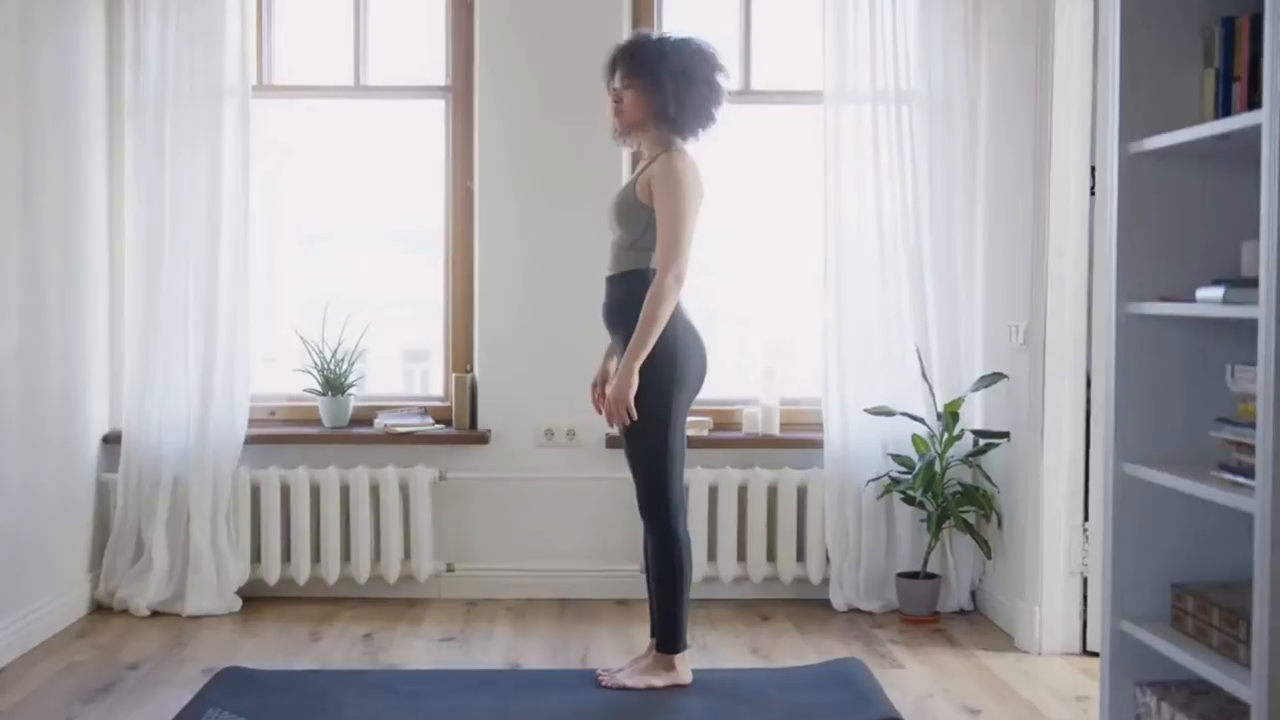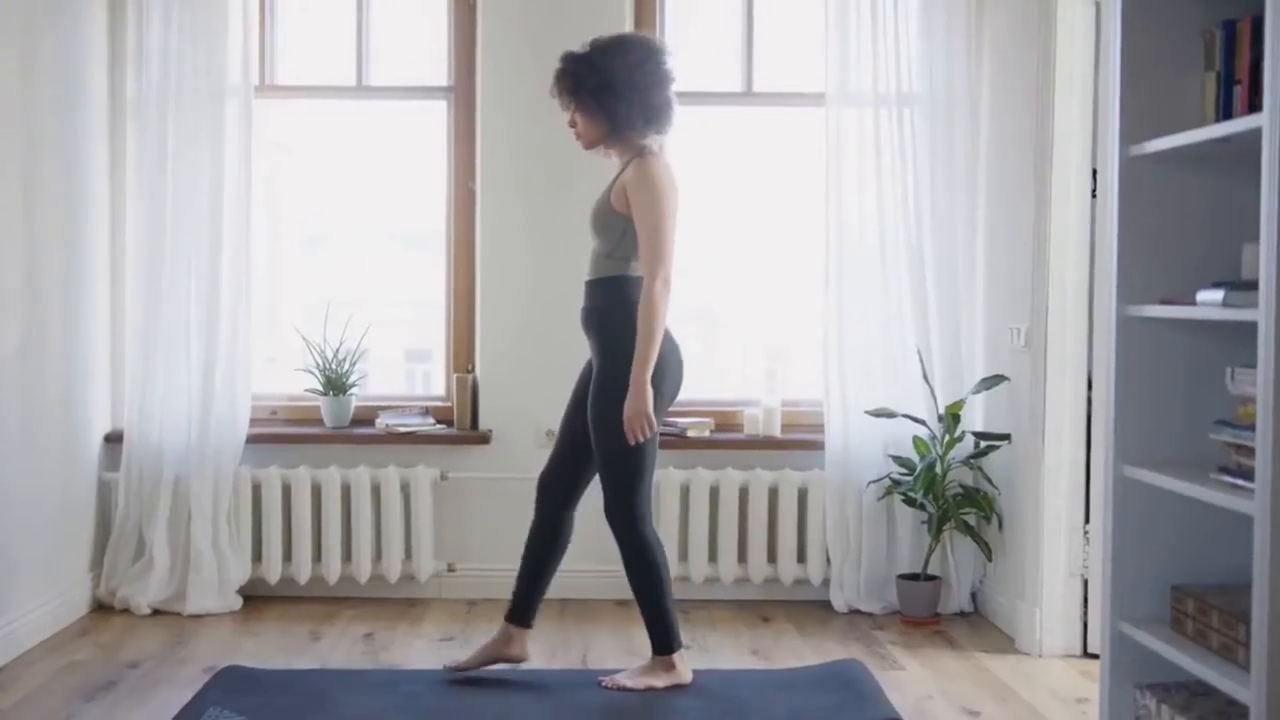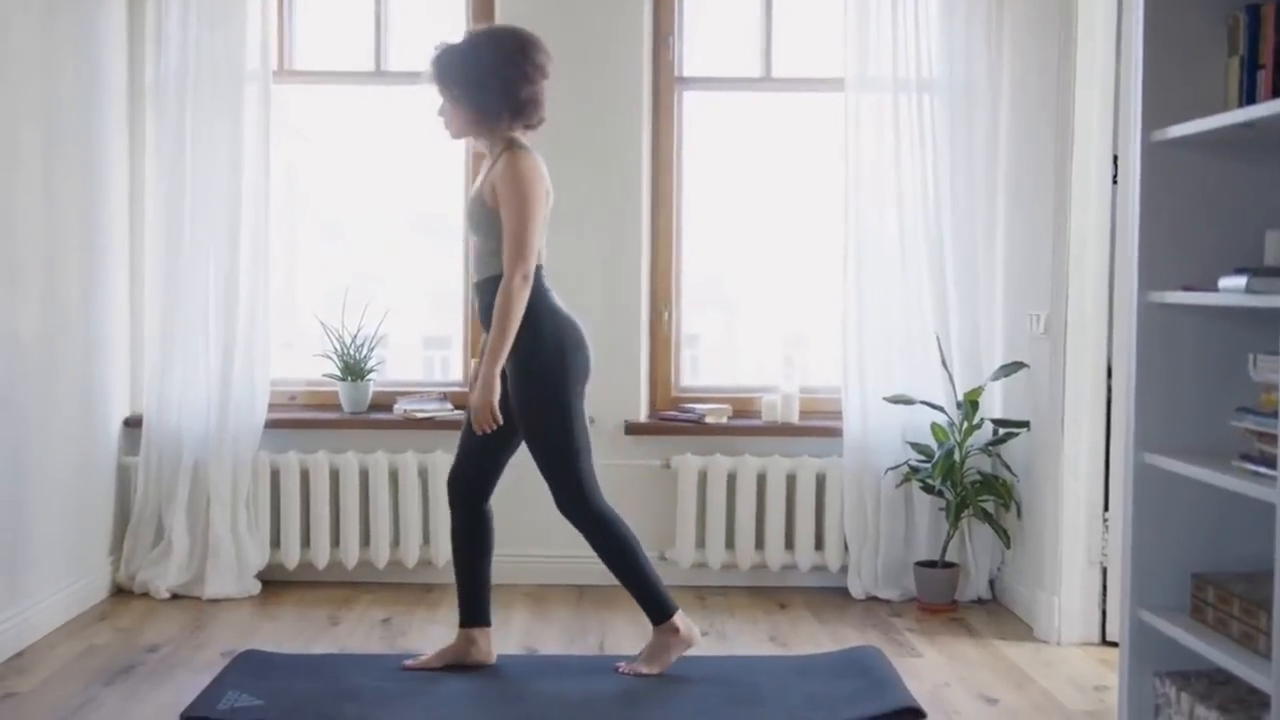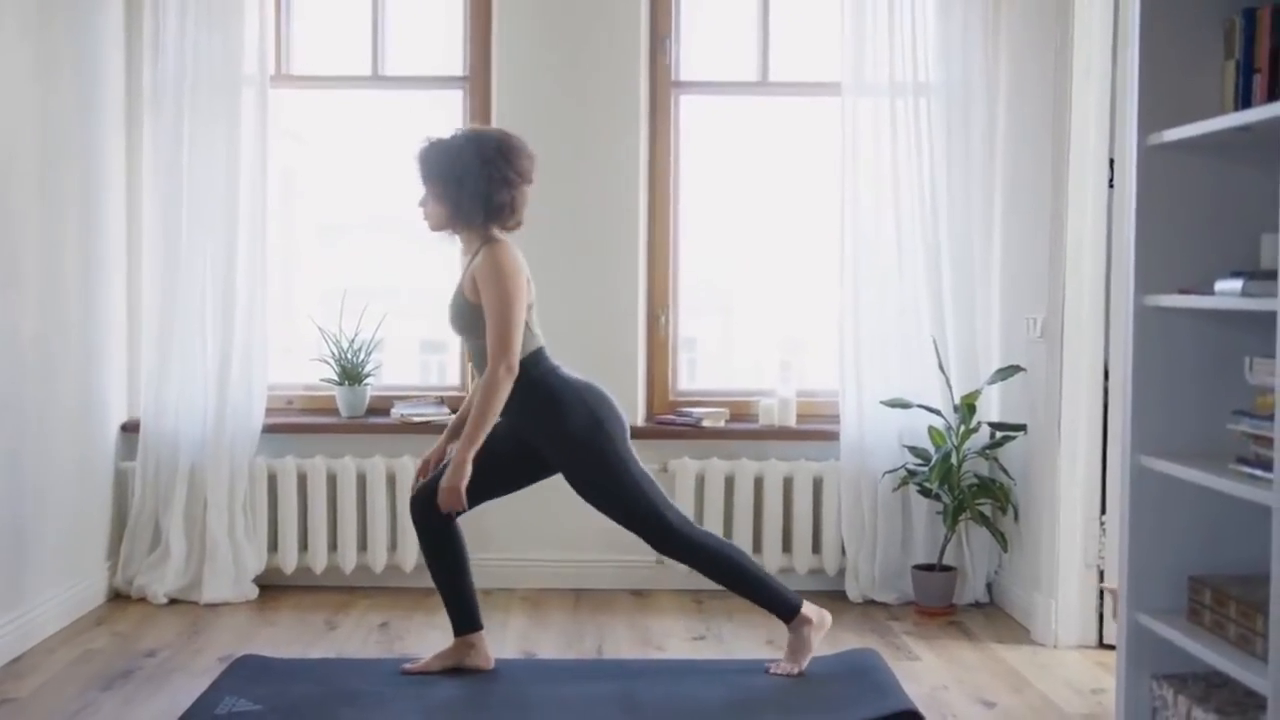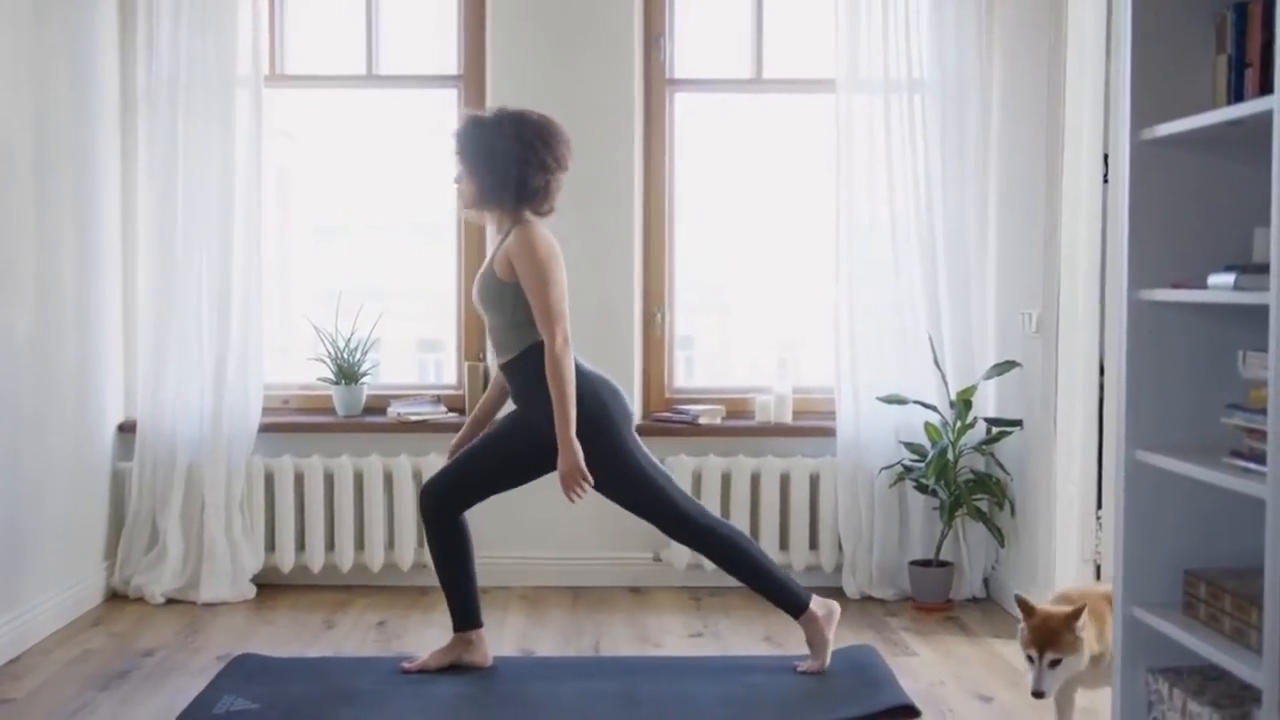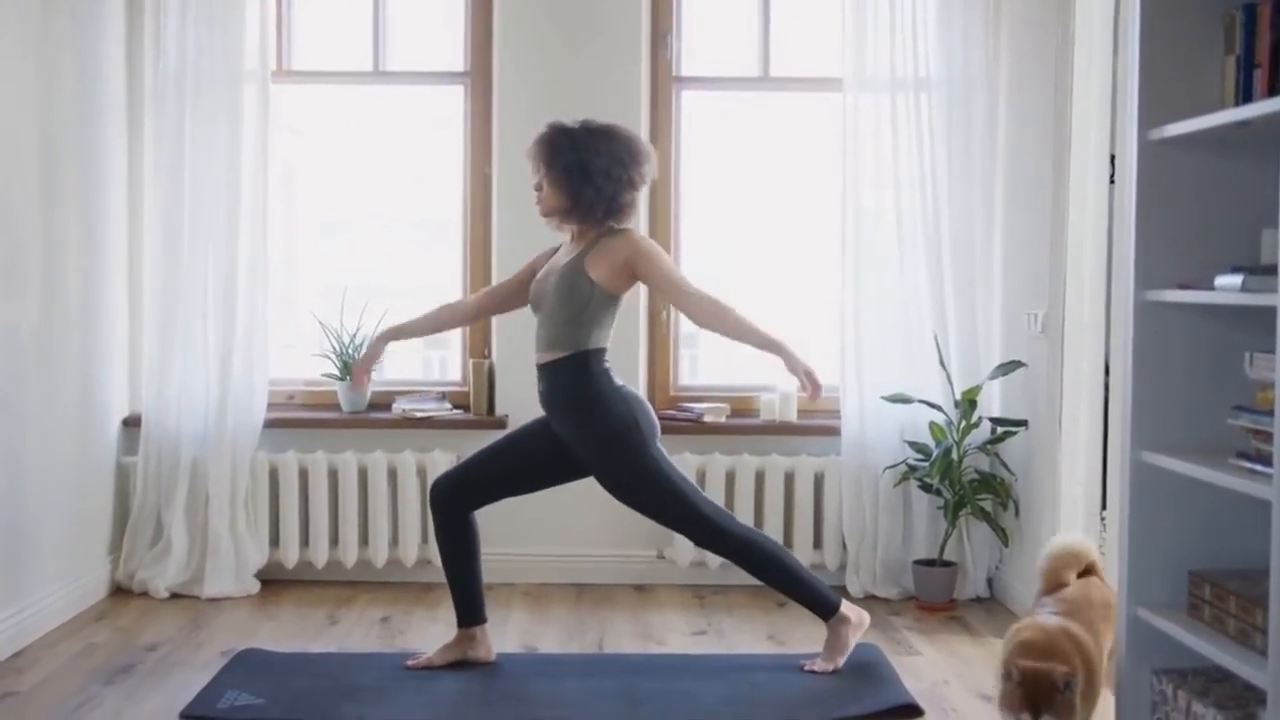
dt=0.7s
person 1, frame 1
left shoulder: (673, 165)
right shoulder: (649, 166)
left elbow: (669, 275)
left wrist: (631, 365)
right wrist: (610, 361)
left hip: (661, 353)
right hip: (644, 349)
left knee: (661, 507)
right knee: (654, 505)
left ankle: (672, 658)
right ankle: (659, 647)
person 1, frame 2
left shoulder: (648, 172)
right shoulder: (631, 171)
left elbow: (657, 281)
left wrist: (642, 382)
left hip: (633, 359)
right hip: (611, 357)
left knee: (626, 511)
right knee: (554, 492)
left ankle: (669, 659)
right ankle: (514, 633)
person 1, frame 3
left shoulder: (518, 166)
right shoulder: (499, 162)
left elbow: (517, 276)
left wrist: (488, 373)
right wrist: (489, 364)
left hip: (542, 350)
right hip: (522, 346)
left knee: (577, 496)
right knee: (465, 487)
left ankle: (670, 624)
right ankle: (474, 638)
person 1, frame 4
left shoulder: (497, 260)
right shoulder: (481, 258)
left elbow: (506, 367)
right elbow: (493, 369)
left wrist: (463, 459)
right wrist: (447, 442)
left hip: (572, 420)
right hip: (539, 422)
left knee: (671, 533)
right knee: (429, 505)
left ankle: (803, 617)
right ankle: (469, 644)
person 1, frame 5
left shoulder: (528, 240)
right shoulder: (507, 243)
left elbow: (557, 343)
left wrist: (568, 443)
right wrist: (472, 429)
left hip: (582, 410)
right hip: (542, 410)
left knee: (681, 518)
right knee: (439, 497)
left ankle: (811, 611)
right ankle: (468, 641)
person 1, frame 6
left shoulder: (622, 247)
right shoulder: (555, 258)
left elbow: (701, 305)
right elbow: (477, 304)
left wrist: (783, 351)
right wrist: (390, 334)
left hip: (605, 418)
right hip: (567, 421)
left knee: (709, 527)
right knee: (451, 494)
left ankle: (842, 616)
right ankle: (473, 637)
